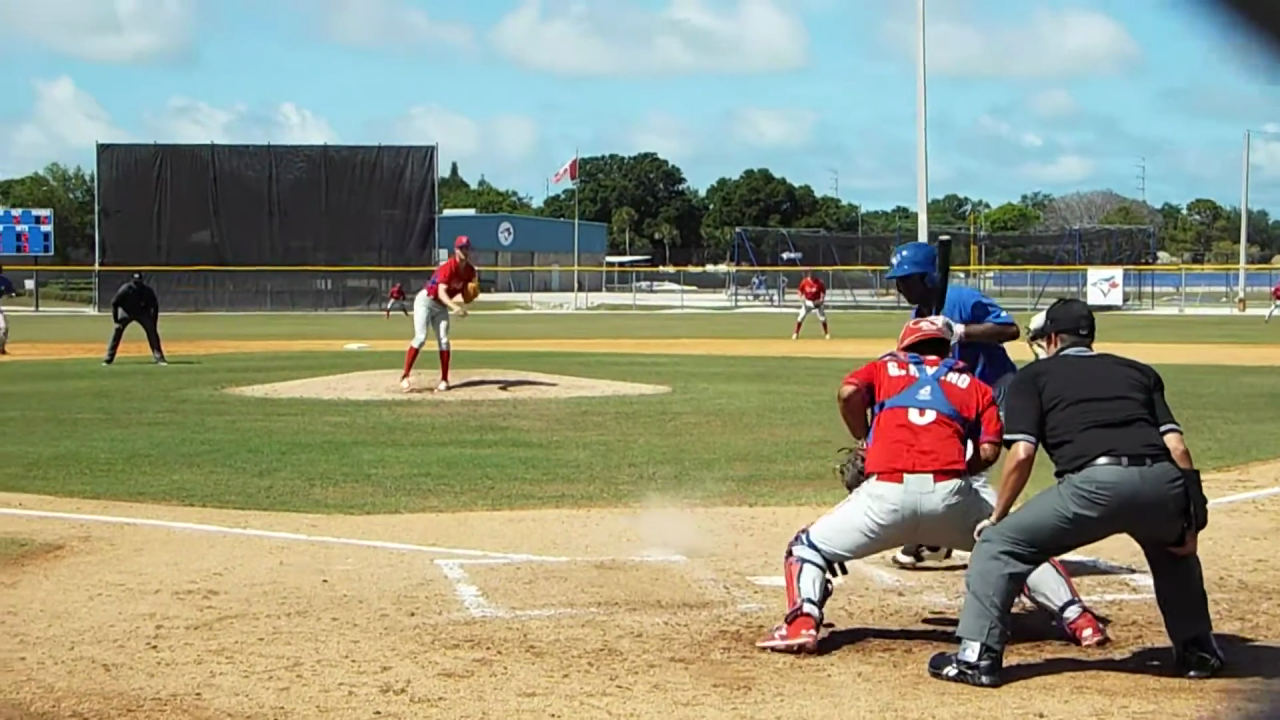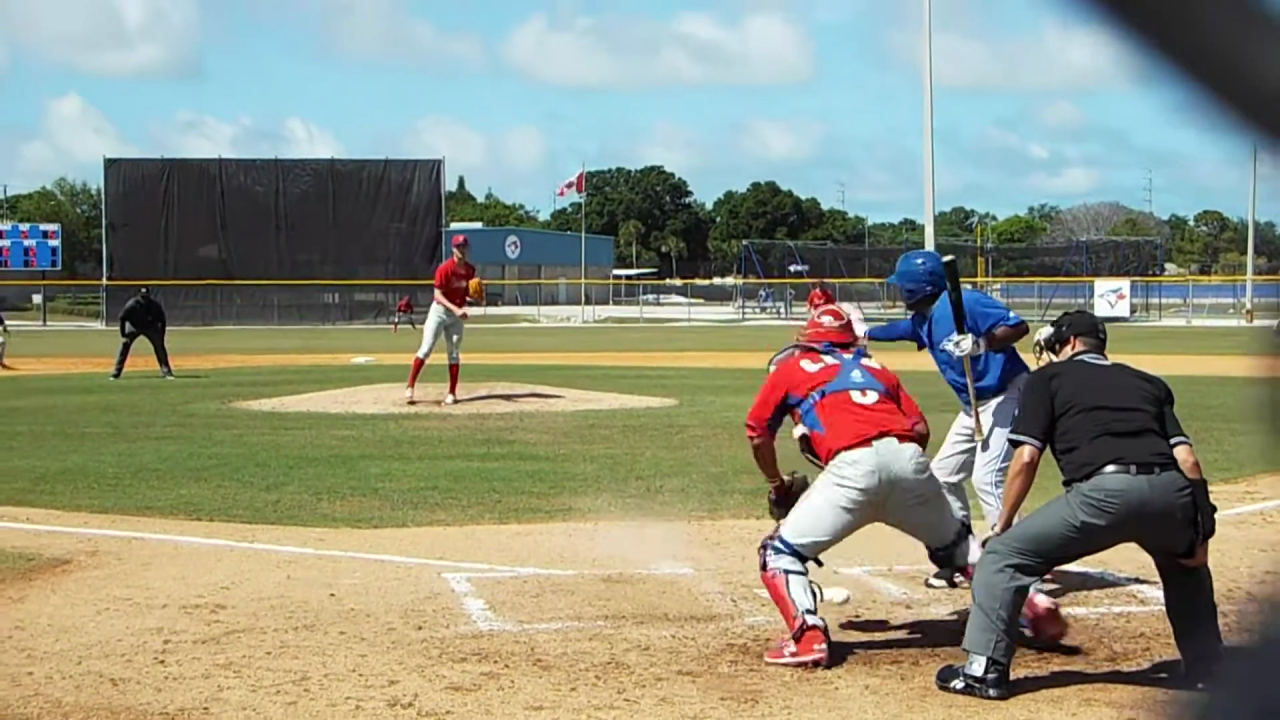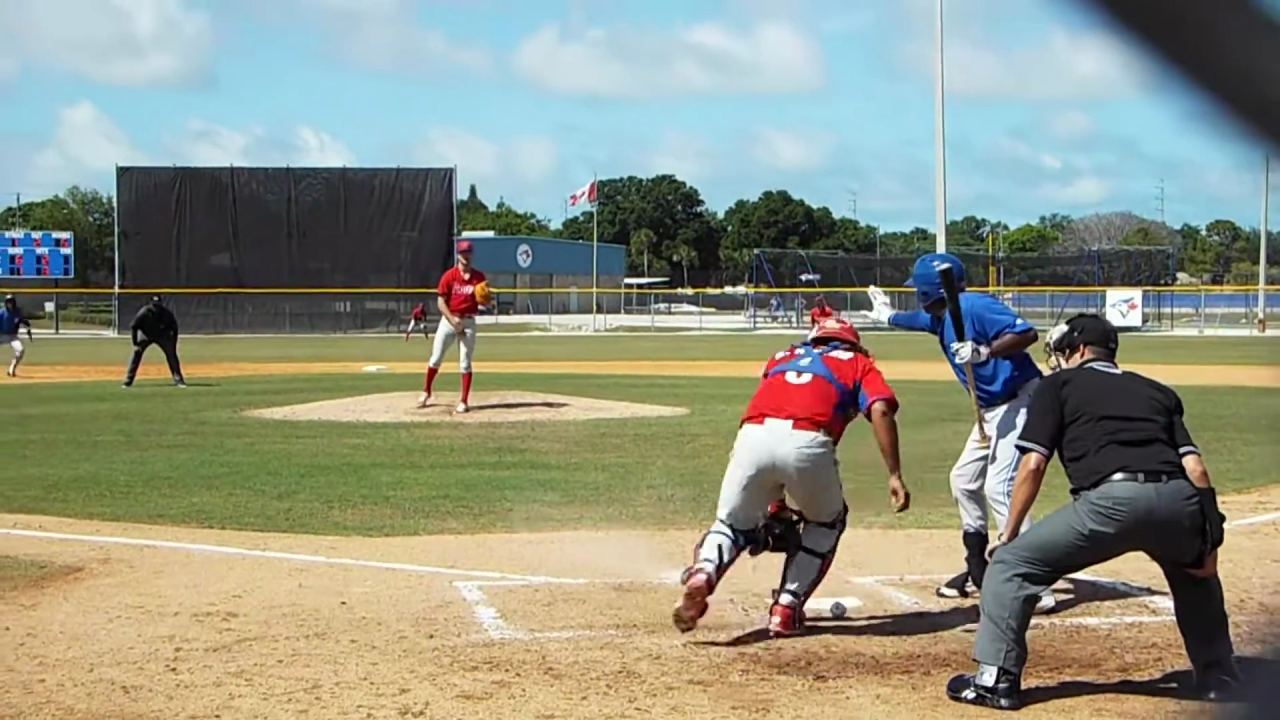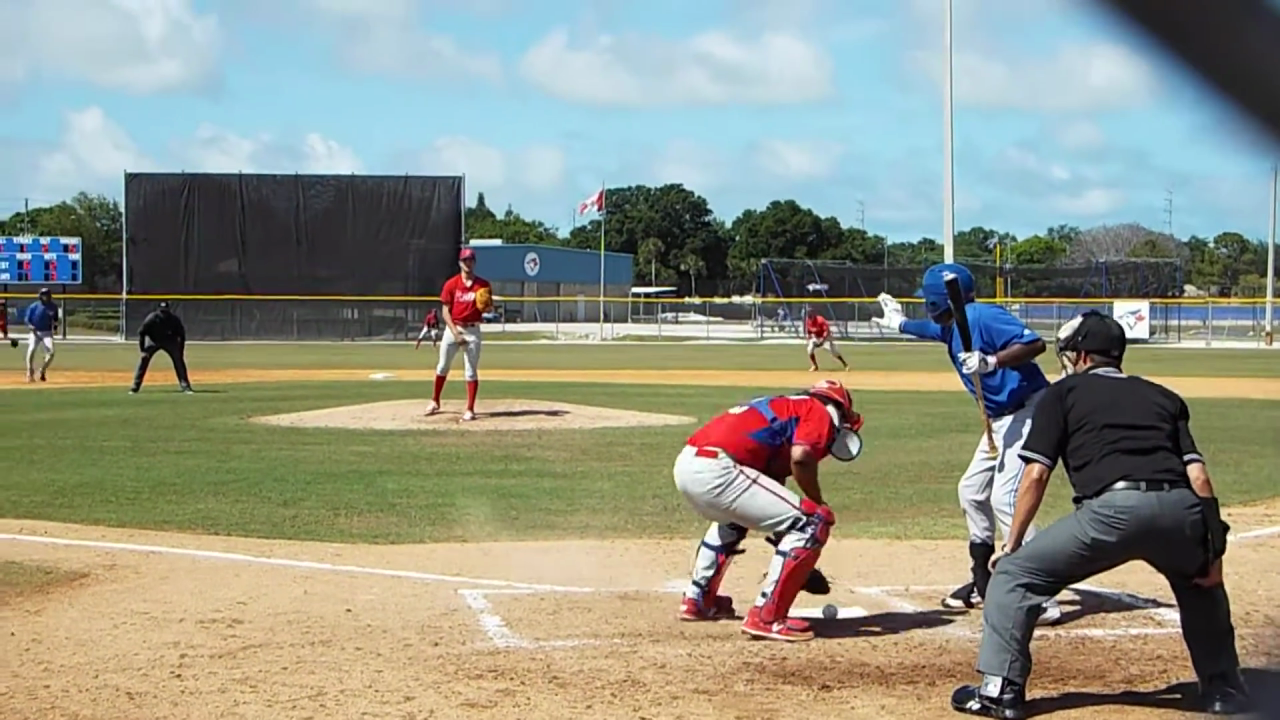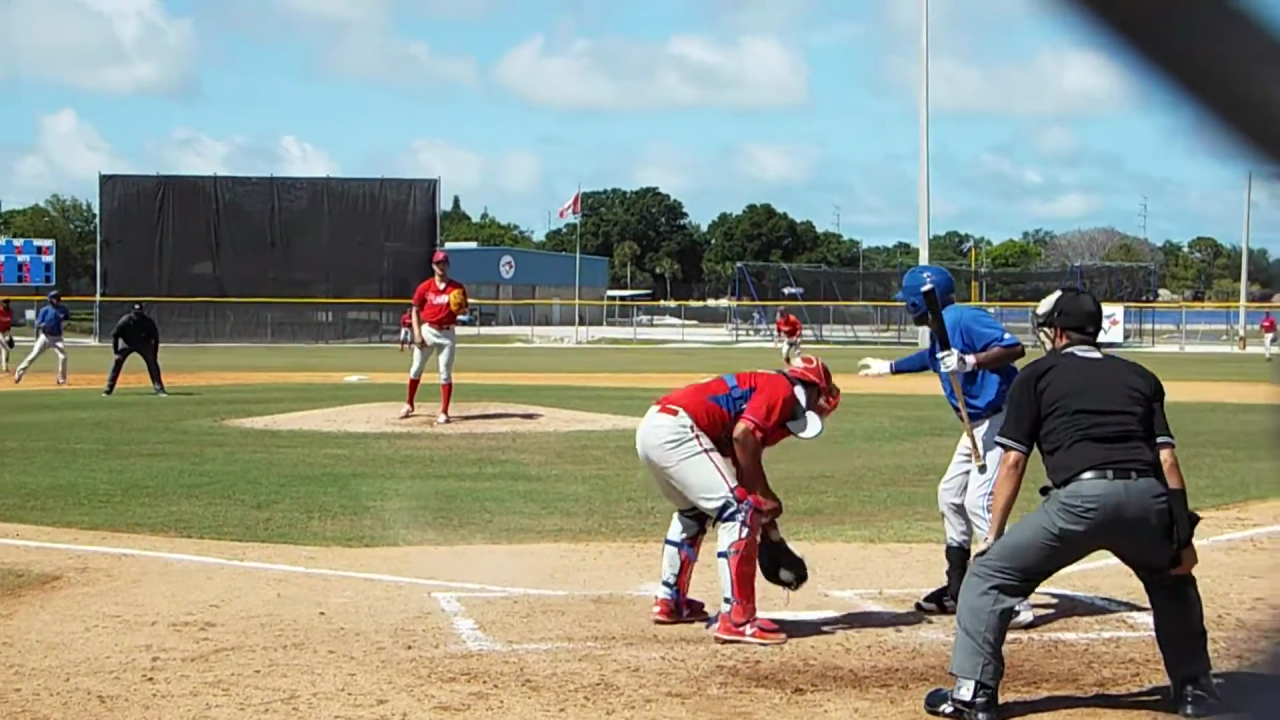
dt=0.3s
person 1, frame 1
left shoulder: (1034, 375)
right shoulder: (1139, 371)
left elbow: (1022, 455)
right elbow: (1176, 447)
left wrist: (997, 517)
right wrist: (1190, 518)
left hip: (1095, 484)
right hip: (1162, 483)
left knee: (997, 545)
right knee: (1174, 549)
left ankle: (977, 657)
right ankle: (1198, 651)
person 1, frame 2
left shoulder: (1048, 378)
right shoulder: (1149, 383)
left elbow: (1027, 458)
right elbow: (1186, 459)
left wrist: (1002, 525)
right wrist: (1199, 529)
left hip: (1102, 492)
right hip: (1170, 492)
left knee: (1003, 555)
right knee: (1185, 560)
left ankle: (985, 670)
right ankle: (1206, 664)
person 1, frame 3
left shoulder: (1058, 385)
right shoulder: (1158, 391)
left elbow: (1033, 465)
right elbow: (1195, 469)
left wrist: (1008, 533)
right wrist: (1207, 541)
left hip: (1111, 500)
right hip: (1178, 502)
left knee: (1011, 563)
right knee: (1194, 570)
left ankle: (995, 679)
right ankle: (1218, 676)
person 1, frame 4
left shoulder: (1062, 393)
right shoulder: (1164, 396)
left elbow: (1036, 475)
right elbow: (1198, 476)
left wrist: (1012, 542)
right wrist: (1211, 549)
left hip: (1113, 509)
right hip: (1180, 510)
left knee: (1014, 573)
right knee: (1201, 581)
person 1, frame 5
left shoulder: (1037, 375)
right shoulder: (1139, 376)
left elbow: (1013, 461)
right elbow: (1167, 460)
left wrist: (994, 533)
right wrist: (1181, 532)
left hip: (1080, 497)
right hip: (1146, 498)
left knee: (988, 577)
right knee: (1173, 583)
person 2, frame 1
left shoulder: (961, 298)
right shoulder: (924, 313)
left elbow: (1011, 329)
left wrist: (959, 332)
left hip: (993, 396)
left knee: (970, 474)
right ankle: (934, 541)
person 2, frame 2
left shoulder: (964, 303)
right shoulder: (923, 320)
left elbow: (1018, 327)
right elbow: (895, 329)
left wrist: (980, 343)
right wrist: (861, 333)
left hip: (1004, 396)
right hip: (974, 405)
left knee: (988, 481)
right knee: (945, 474)
person 2, frame 3
left shoulder: (973, 305)
right shoulder: (943, 318)
left elbow: (1028, 334)
right elbow: (922, 319)
left wrist: (984, 352)
right wrist: (890, 316)
left hip: (1021, 402)
right hip: (993, 409)
left knee: (999, 487)
right knee: (964, 480)
right ankle: (978, 572)
person 2, frame 4
left shoulder: (982, 316)
right shoulder: (952, 327)
left elbow: (1035, 344)
right elbow: (933, 329)
left wrist: (991, 362)
right wrist: (901, 324)
left hip: (1028, 413)
right hip: (1001, 420)
left knee: (1005, 498)
right knee: (972, 491)
left ankle: (1040, 600)
right ankle: (983, 582)
person 2, frame 5
left shoulder: (963, 318)
right shoulder: (941, 326)
left elbow: (1014, 348)
right elbow: (934, 359)
left wrist: (969, 362)
right wrist: (890, 367)
left hip: (1005, 419)
right hip: (979, 423)
left knee: (979, 502)
right knee: (952, 496)
left ankle: (1013, 604)
right ankle: (957, 588)
person 3, frame 1
left shoulder: (883, 369)
right shoulder: (975, 387)
left elbow: (848, 393)
right elbow: (989, 453)
left wrist: (864, 444)
left hip: (886, 493)
right hip: (949, 493)
left knee: (807, 547)
left ankle: (802, 625)
right ankle: (1078, 619)
person 3, frame 2
left shoulder: (790, 366)
right shoulder: (877, 369)
left elbow: (757, 432)
right elbow: (920, 429)
left wrist: (776, 483)
left hip: (853, 466)
right hip: (908, 458)
left knee: (779, 553)
right knee: (954, 541)
left ankle: (809, 637)
right ankle: (1027, 602)
person 3, frame 3
left shoulder: (782, 358)
right shoulder: (861, 365)
right elbow: (880, 410)
left wrist: (776, 500)
right wrist: (895, 477)
left hip: (753, 437)
right hip: (807, 443)
left knee: (729, 527)
right knee: (825, 520)
left ankle: (704, 573)
right ankle: (786, 610)
person 3, frame 4
right shoulder: (821, 413)
right elbow: (800, 458)
left wrist: (785, 546)
right wrist: (818, 504)
left hip: (687, 464)
right hip: (717, 470)
left knee: (733, 517)
right knee: (813, 524)
left ankle: (697, 600)
right ankle: (766, 617)
person 3, frame 5
right shoulder: (782, 387)
right elbow: (743, 436)
left wrist: (766, 509)
right wrist: (761, 496)
left hip: (653, 429)
right hip: (676, 429)
left knee: (693, 514)
right knee: (737, 516)
left ankle: (669, 602)
right ankle: (737, 620)
